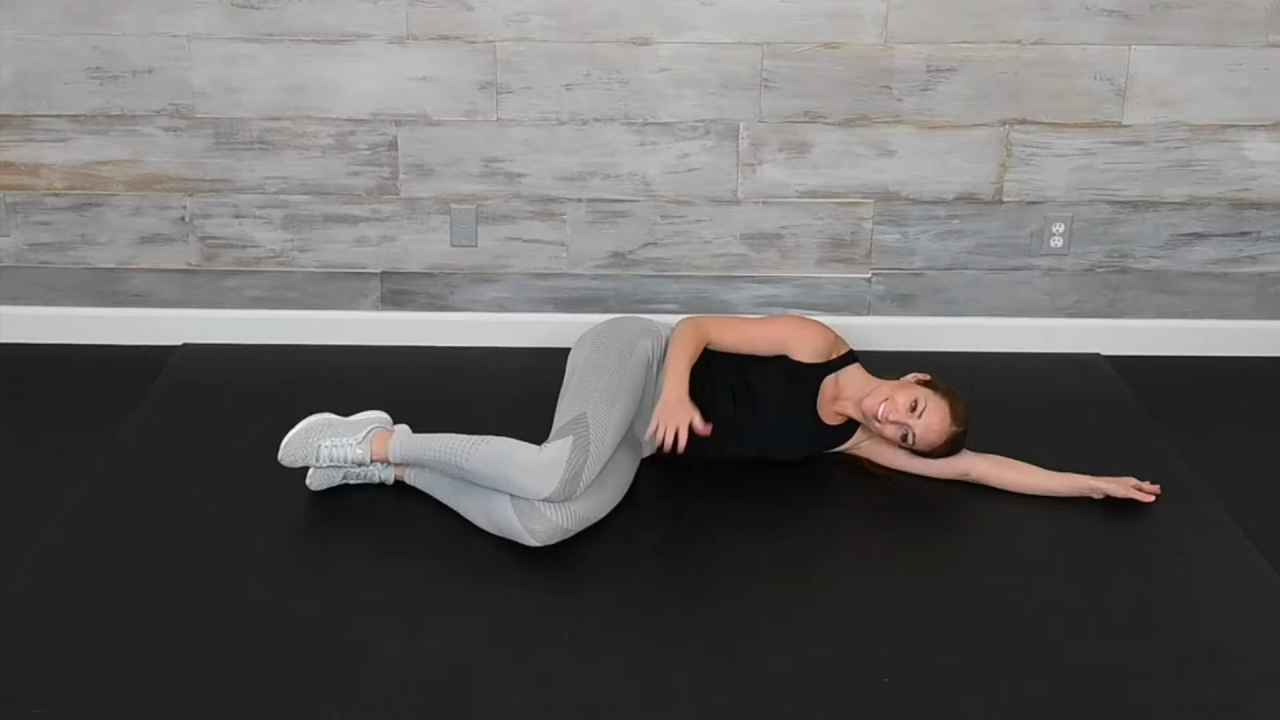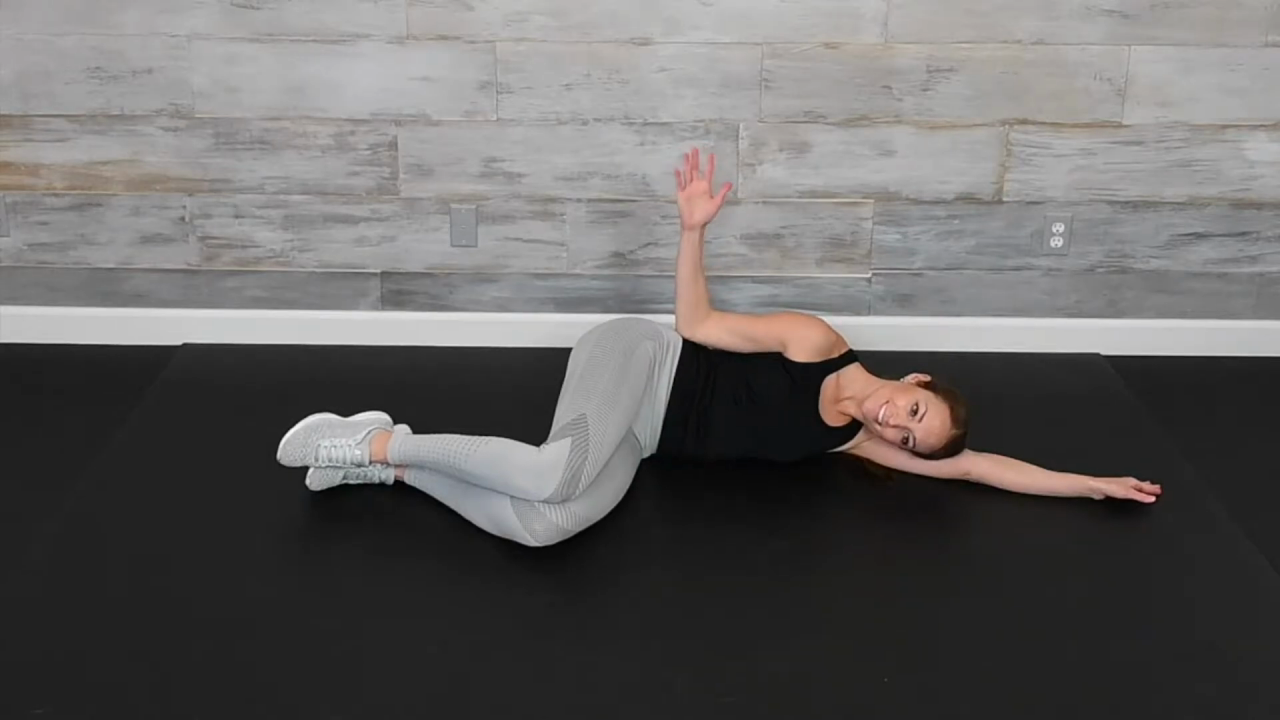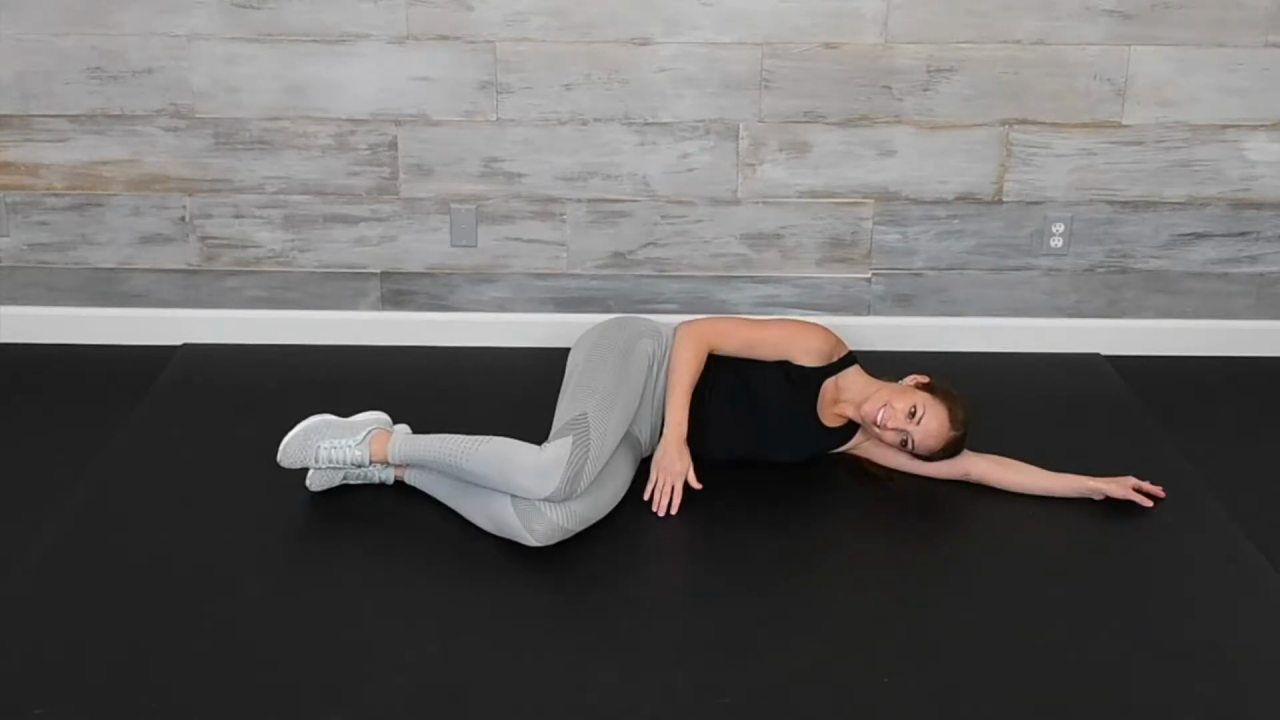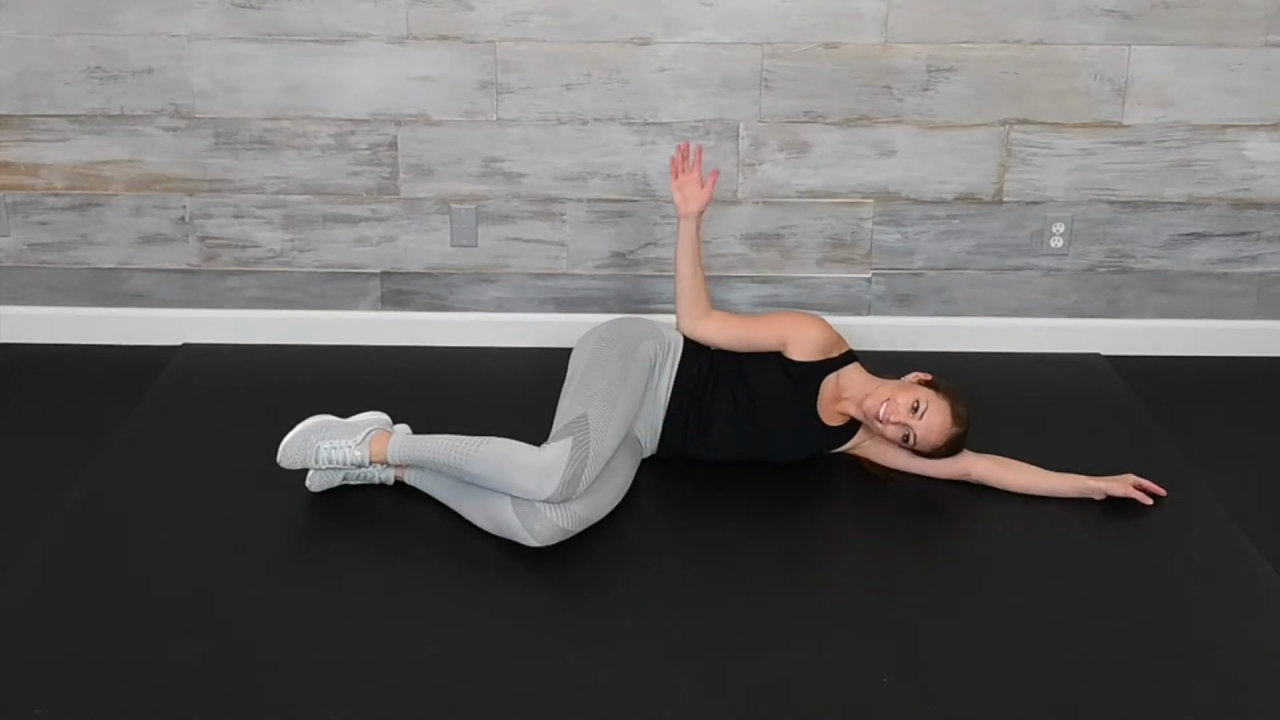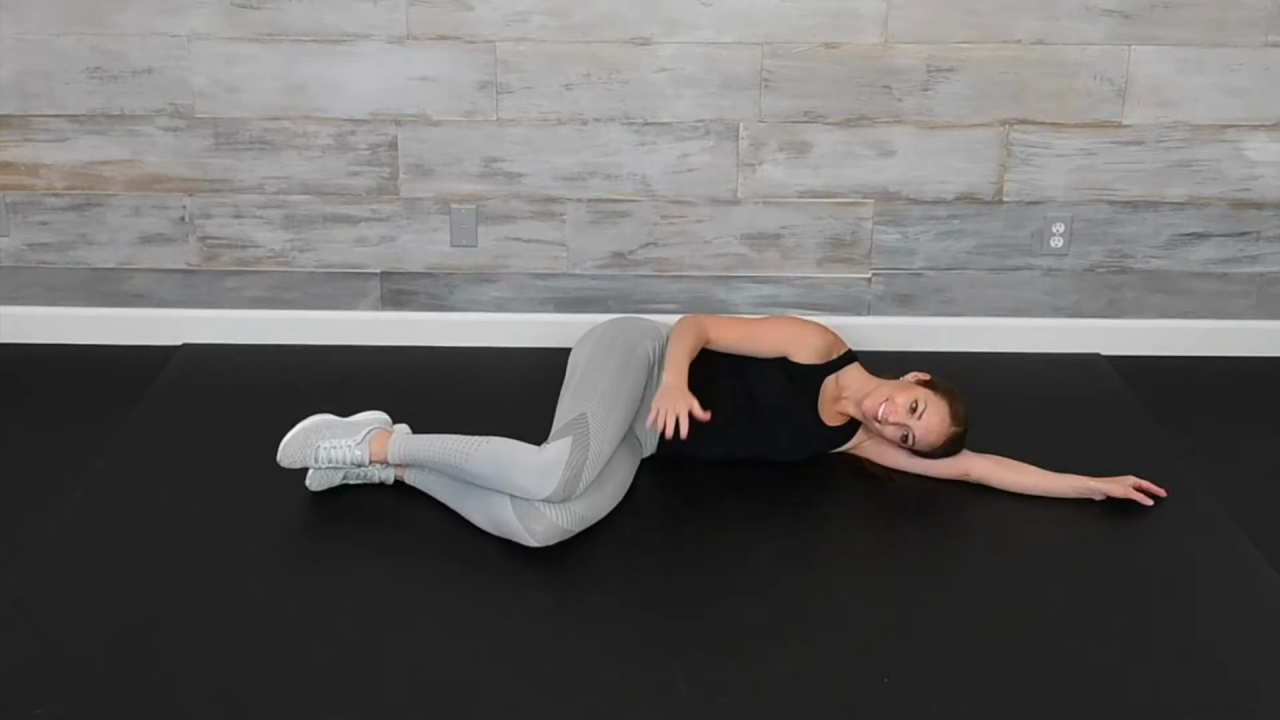
dt=1s
person 1, frame 1
left shoulder: (854, 439)
right shoulder: (818, 344)
left elbow: (974, 465)
right elbow: (699, 327)
left wrist: (1090, 480)
right wrist: (678, 386)
left hip: (643, 447)
right hip: (637, 355)
left knee: (546, 523)
right knee: (558, 476)
left ankle: (390, 455)
right ankle: (373, 441)
person 1, frame 2
left shoulder: (854, 441)
right shoulder: (816, 342)
left elbow: (977, 464)
right elbow: (695, 325)
left wrist: (1091, 484)
right wrist: (692, 231)
left hip: (649, 446)
right hip: (636, 363)
left knee: (546, 525)
right knee: (556, 478)
left ankle: (389, 463)
right ankle: (375, 443)
person 1, frame 3
left shoulder: (853, 441)
right shoulder: (818, 347)
left elbow: (973, 465)
right elbow: (695, 332)
left wrist: (1091, 483)
right wrist: (675, 437)
left hip: (637, 447)
right hip: (635, 359)
left knee: (548, 524)
right knee: (558, 479)
left ankle: (390, 457)
right ankle: (373, 441)
person 1, frame 4
left shoulder: (853, 441)
right shoulder: (817, 342)
left elbow: (978, 465)
right elbow: (697, 323)
left wrist: (1092, 483)
right wrist: (691, 219)
left hip: (645, 444)
right hip: (637, 361)
left knee: (546, 524)
right knee: (558, 480)
left ankle: (388, 459)
right ankle: (376, 445)
person 1, frame 5
left shoulder: (856, 439)
right shoulder: (816, 346)
left elbow: (974, 465)
right elbow: (694, 325)
left wrist: (1092, 484)
right wrist: (677, 380)
left hip: (646, 454)
right hip: (635, 355)
left knee: (548, 524)
right knee: (558, 478)
left ankle: (389, 458)
right ankle: (373, 440)
